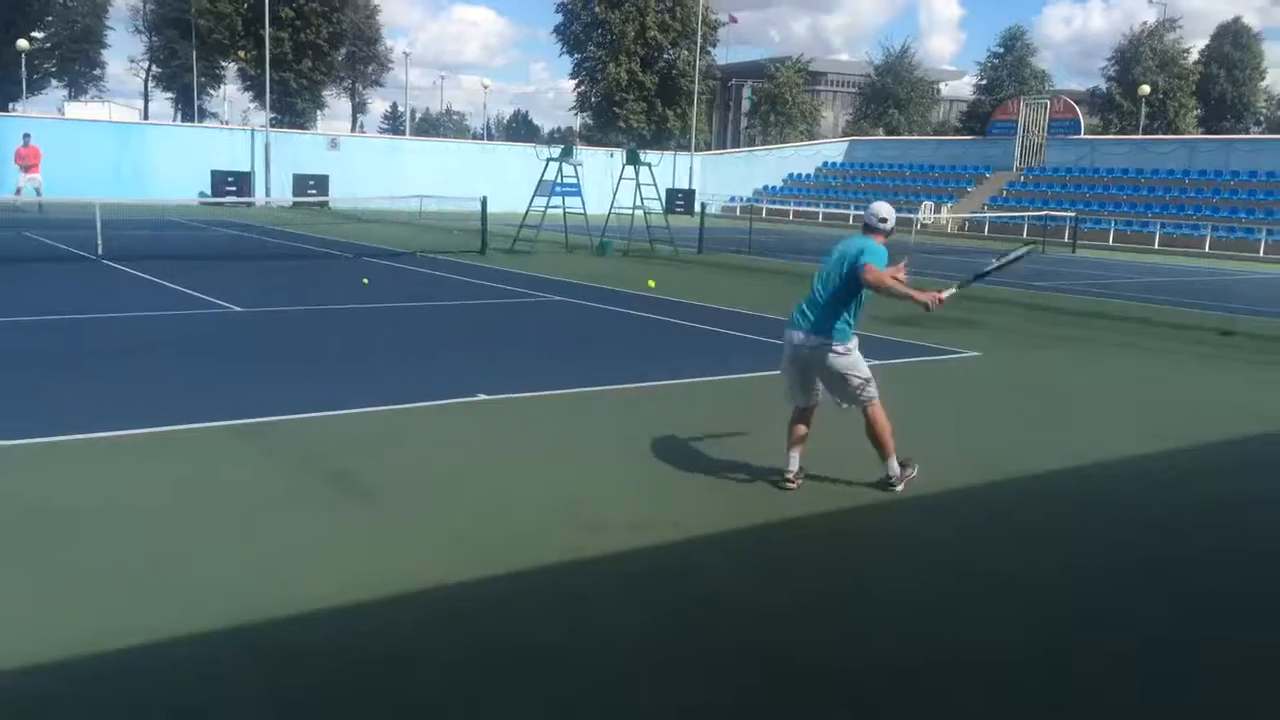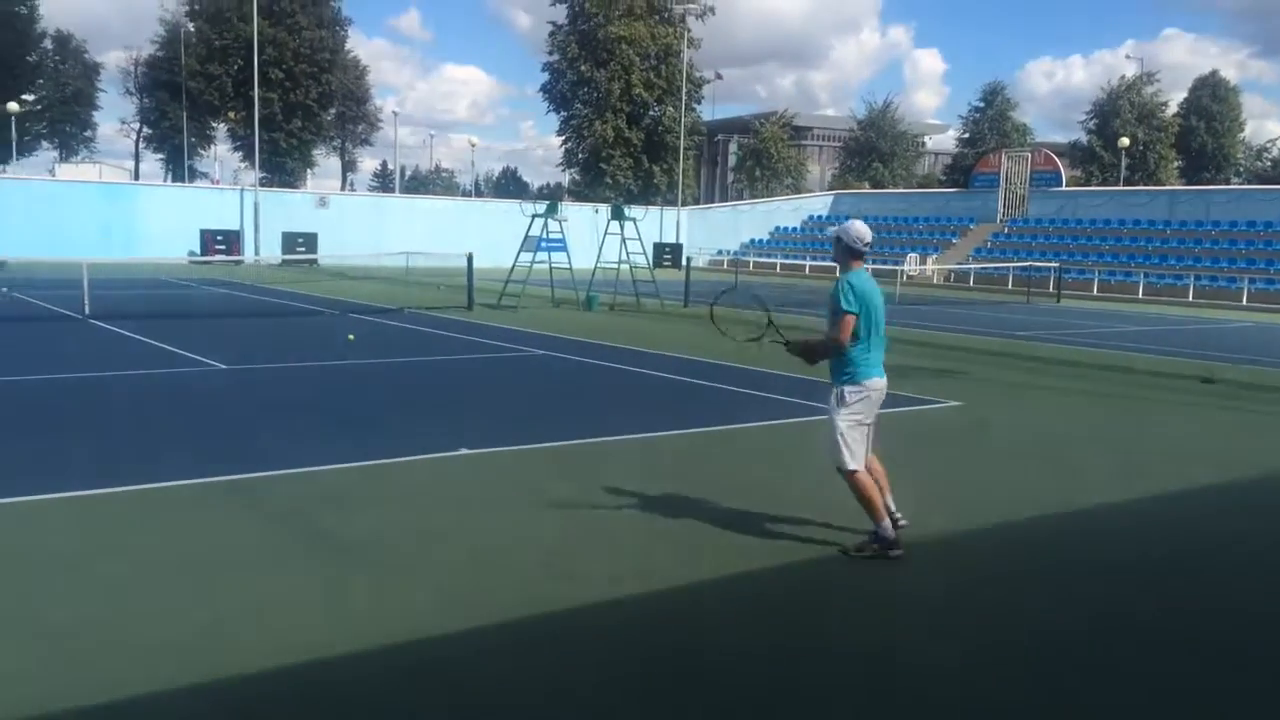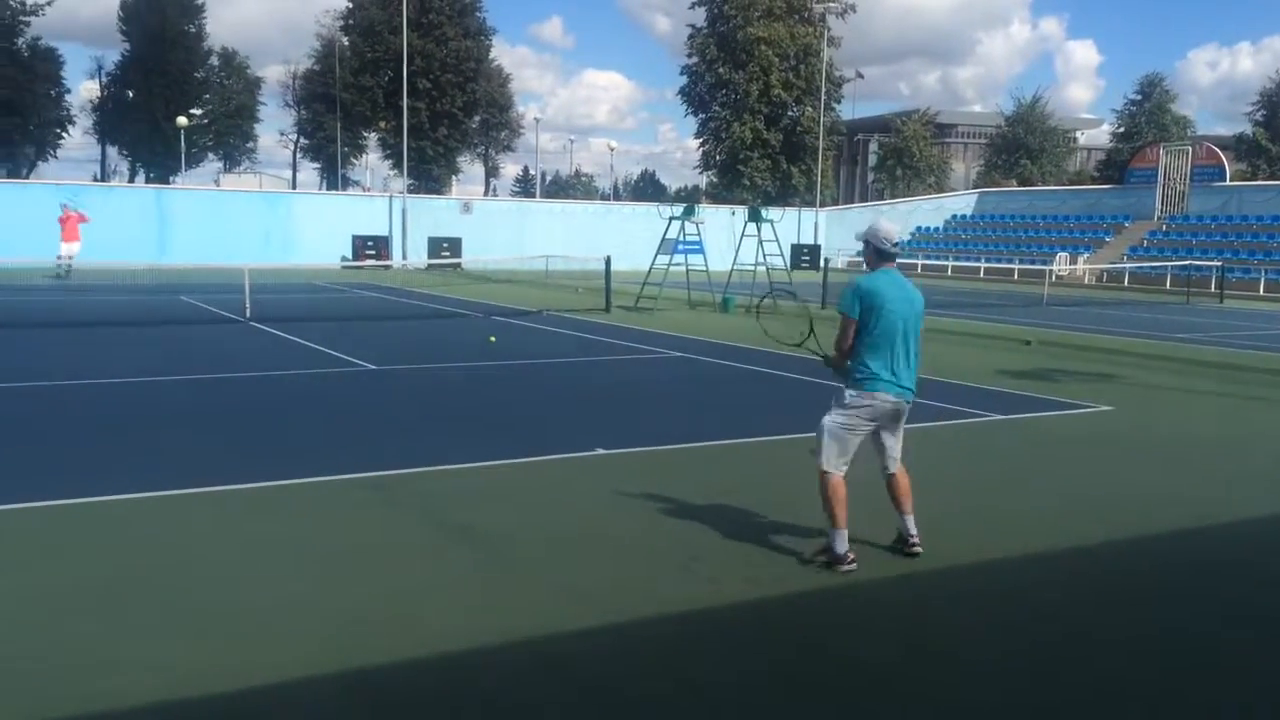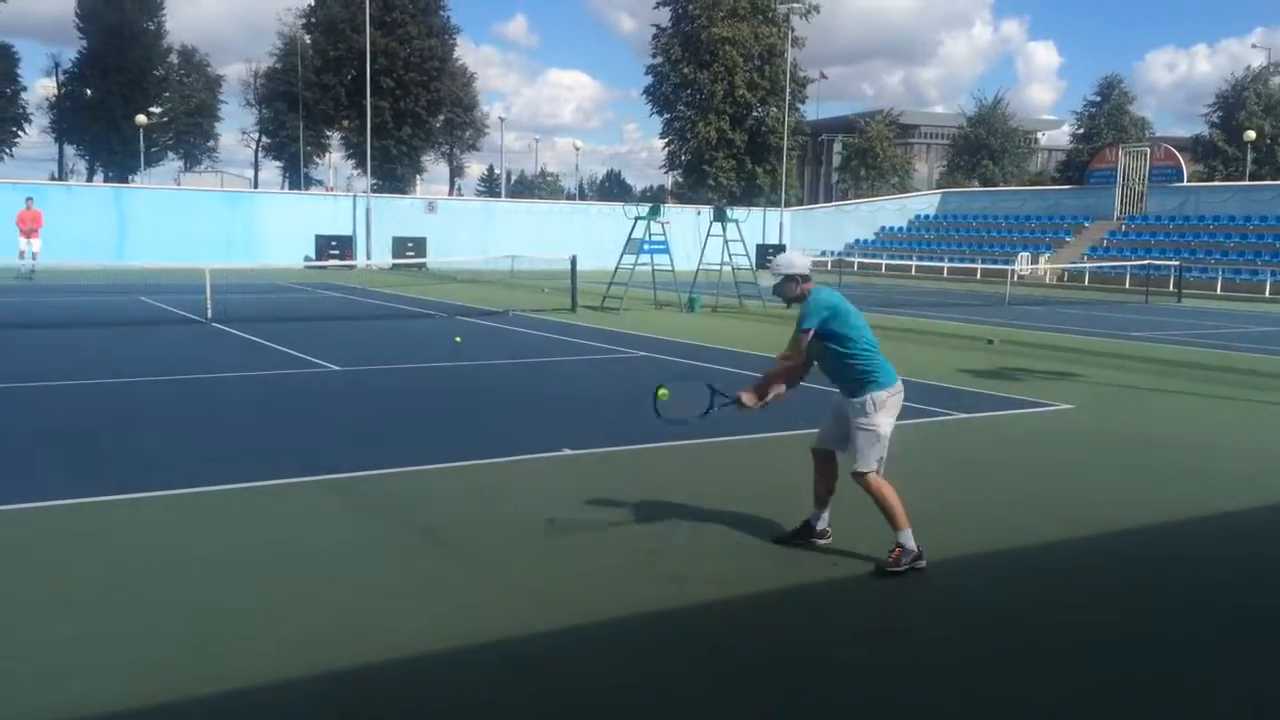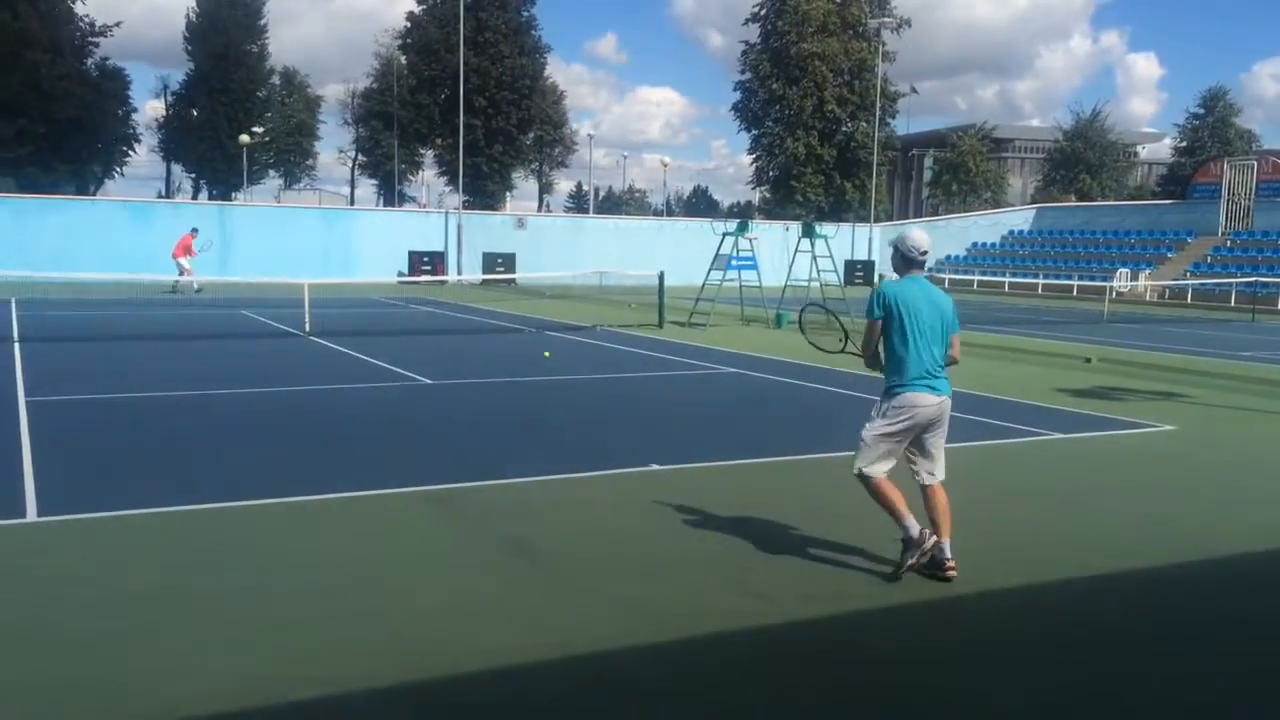
dt=1s
person 1, frame 1
left shoulder: (846, 245)
right shoulder: (875, 250)
right elbow: (870, 277)
left wrist: (892, 274)
right wrist: (916, 295)
left hip: (795, 335)
right hip: (829, 342)
left knee: (804, 406)
right knee: (870, 403)
left ankle: (792, 470)
right ankle: (893, 472)
person 1, frame 2
left shoulder: (848, 283)
right shoulder: (868, 282)
left elbow: (841, 339)
left wrist: (808, 346)
right wrist: (818, 350)
left hip: (854, 385)
right hip: (873, 379)
left knee: (848, 466)
right knee: (862, 455)
left ankle: (886, 537)
right ankle: (891, 514)
person 1, frame 3
left shoulder: (861, 286)
right shoulder: (915, 294)
left elbow: (844, 344)
left wrist: (838, 362)
left hip: (865, 390)
right hip: (903, 392)
left knee: (830, 467)
right knee: (893, 464)
left ankle: (841, 550)
right ankle: (909, 534)
person 1, frame 4
left shoulder: (819, 302)
right shoulder: (809, 307)
left elbow: (790, 359)
right elbow: (802, 364)
left wrist: (758, 388)
right wrist: (777, 388)
left hip: (878, 392)
right hip: (853, 393)
left knee: (866, 473)
right knee: (822, 453)
left ankle: (909, 548)
right ankle: (817, 525)
person 1, frame 5
left shoulder: (886, 292)
right shoulder: (945, 300)
left elbow: (868, 348)
right elbow: (953, 356)
left wrist: (878, 362)
left hip: (904, 397)
right hip: (940, 397)
left knee: (869, 470)
right knee: (930, 479)
left ankle: (915, 534)
right ankle: (943, 557)
